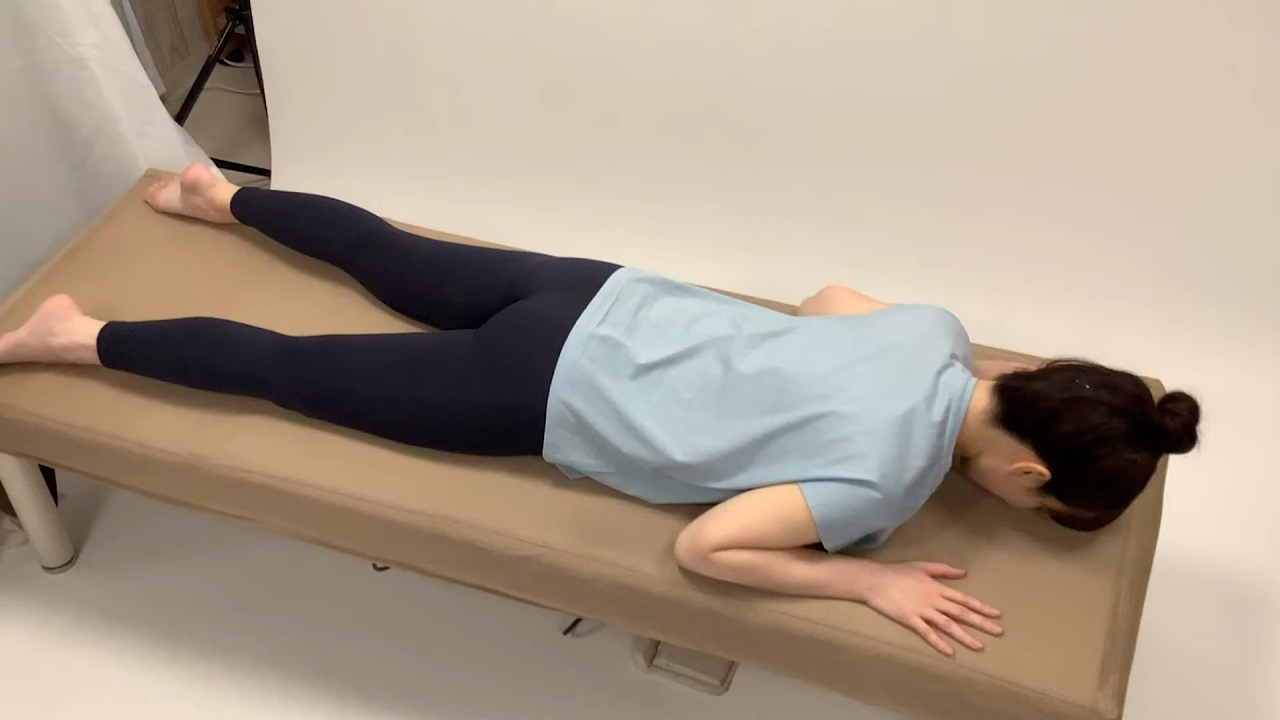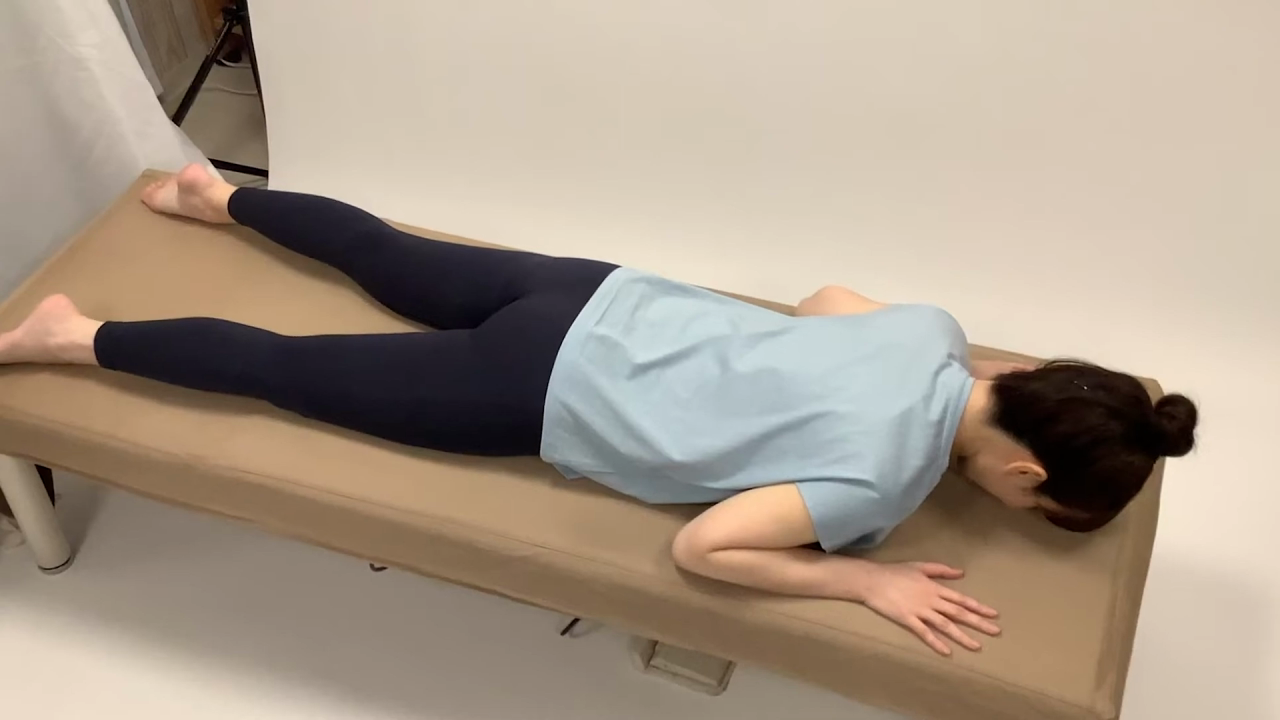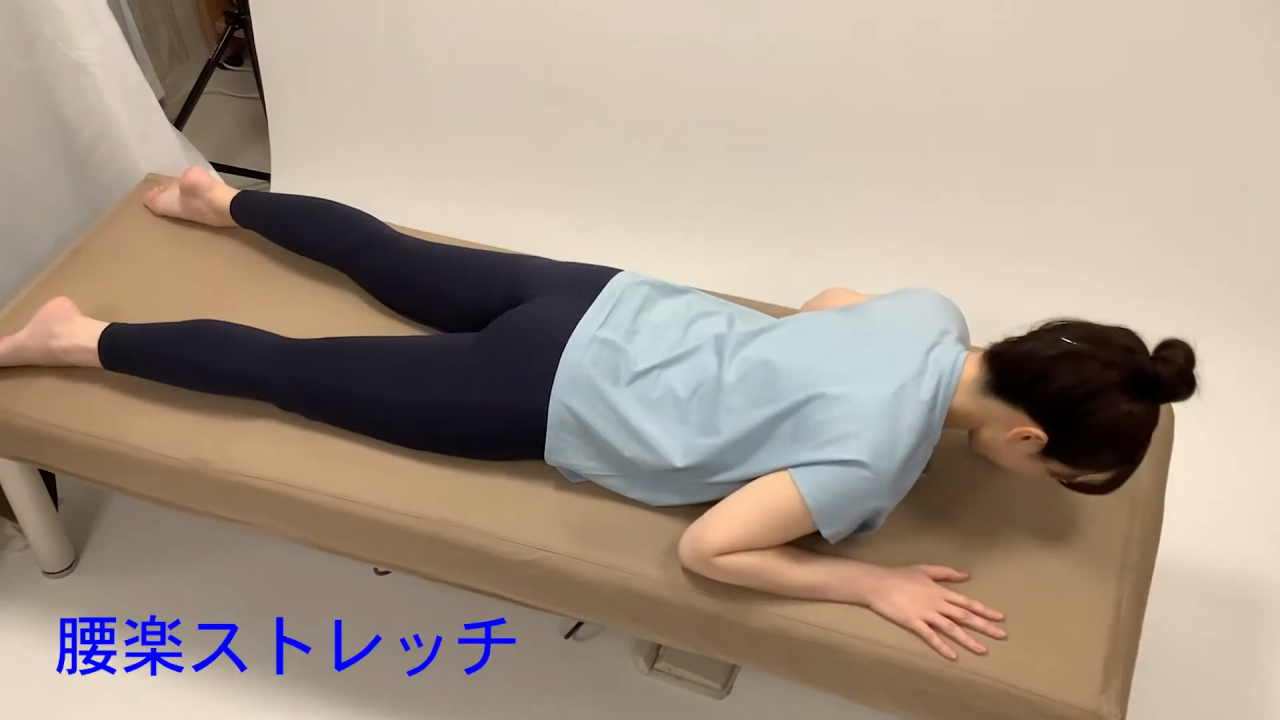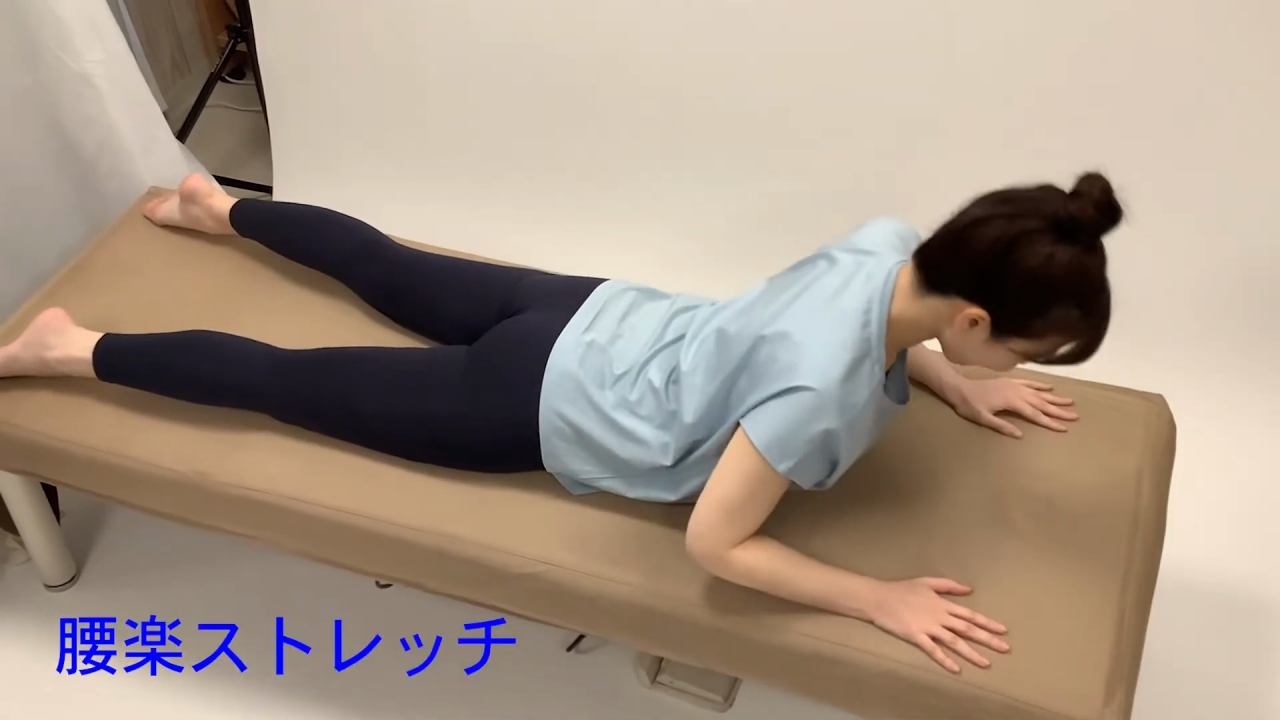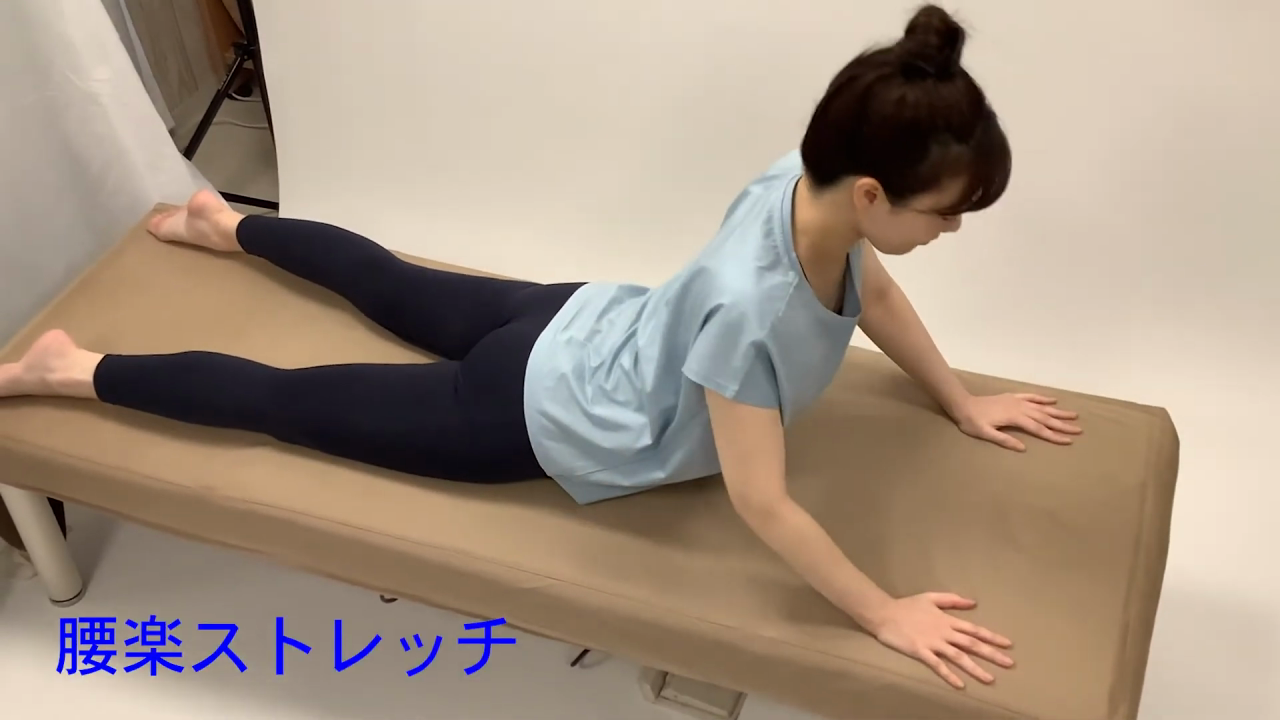
dt=1s
person 1, frame 1
left shoulder: (940, 334)
right shoulder: (889, 472)
right elbow: (702, 546)
right wrist: (871, 584)
left hip: (603, 302)
right hip: (550, 393)
left knee: (395, 263)
right knee: (296, 371)
left ankle: (215, 195)
person 1, frame 2
left shoulder: (935, 333)
right shoulder: (886, 473)
right elbow: (701, 549)
right wrist: (868, 585)
left hip: (601, 304)
right hip: (551, 393)
left knee: (392, 263)
right knee: (292, 372)
left ankle: (216, 196)
person 1, frame 3
left shoulder: (939, 317)
right shoulder: (876, 456)
right elbow: (705, 552)
right wrist: (876, 588)
left hip: (606, 308)
right hip: (555, 399)
left knee: (394, 264)
right knee: (298, 374)
left ankle: (218, 200)
person 1, frame 4
left shoulder: (896, 245)
right shoulder: (819, 389)
right elbow: (712, 544)
left wrist: (955, 389)
right wrist: (883, 603)
left hip: (597, 318)
right hip: (547, 406)
left knee: (390, 271)
right knee: (289, 383)
left ankle: (217, 208)
person 1, frame 5
left shoulder: (816, 186)
right shoulder: (748, 304)
left elbow: (874, 295)
right elbow: (763, 507)
left wrist: (962, 404)
right wrist: (886, 616)
left hip: (585, 324)
right hip: (539, 413)
left knee: (395, 286)
right knee: (287, 403)
left ankle: (223, 224)
